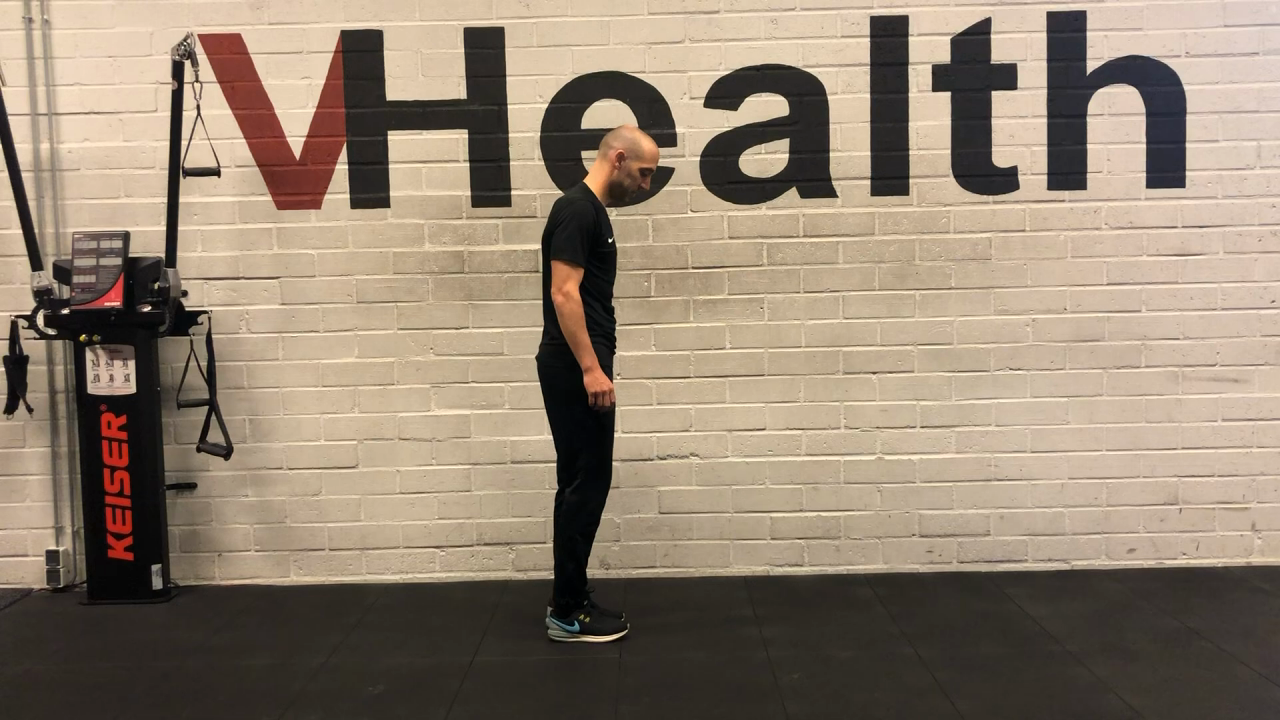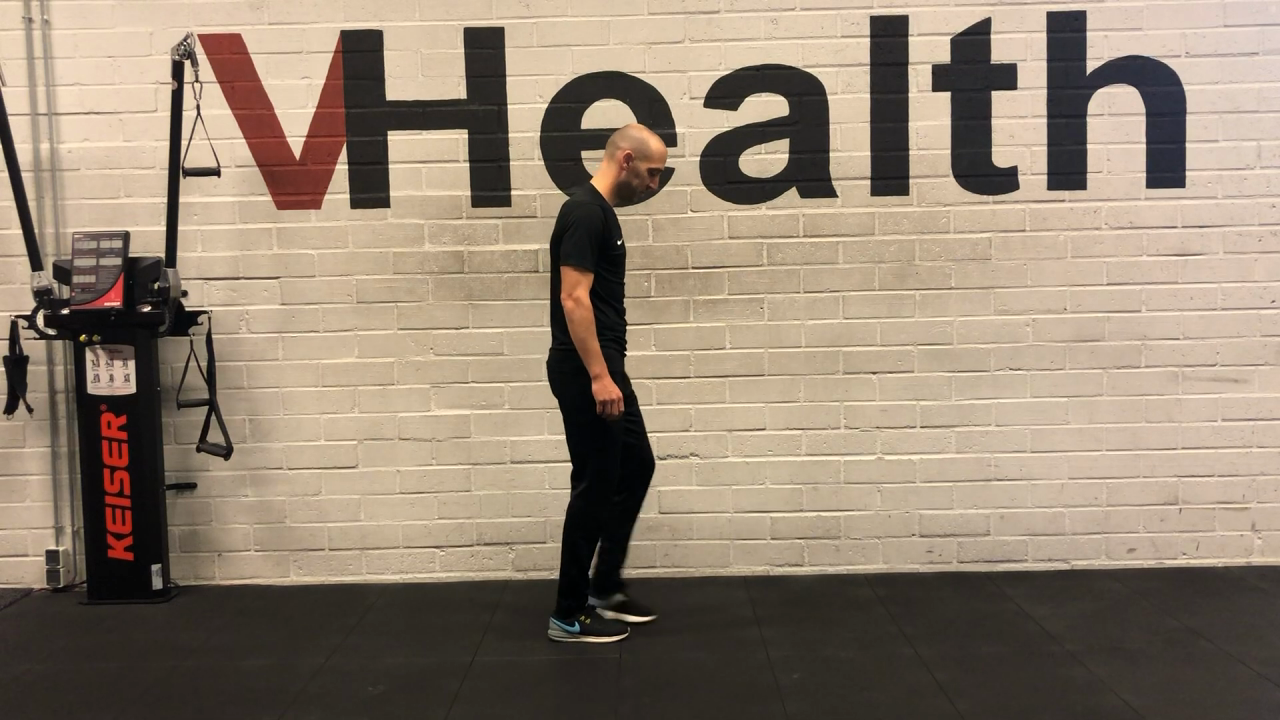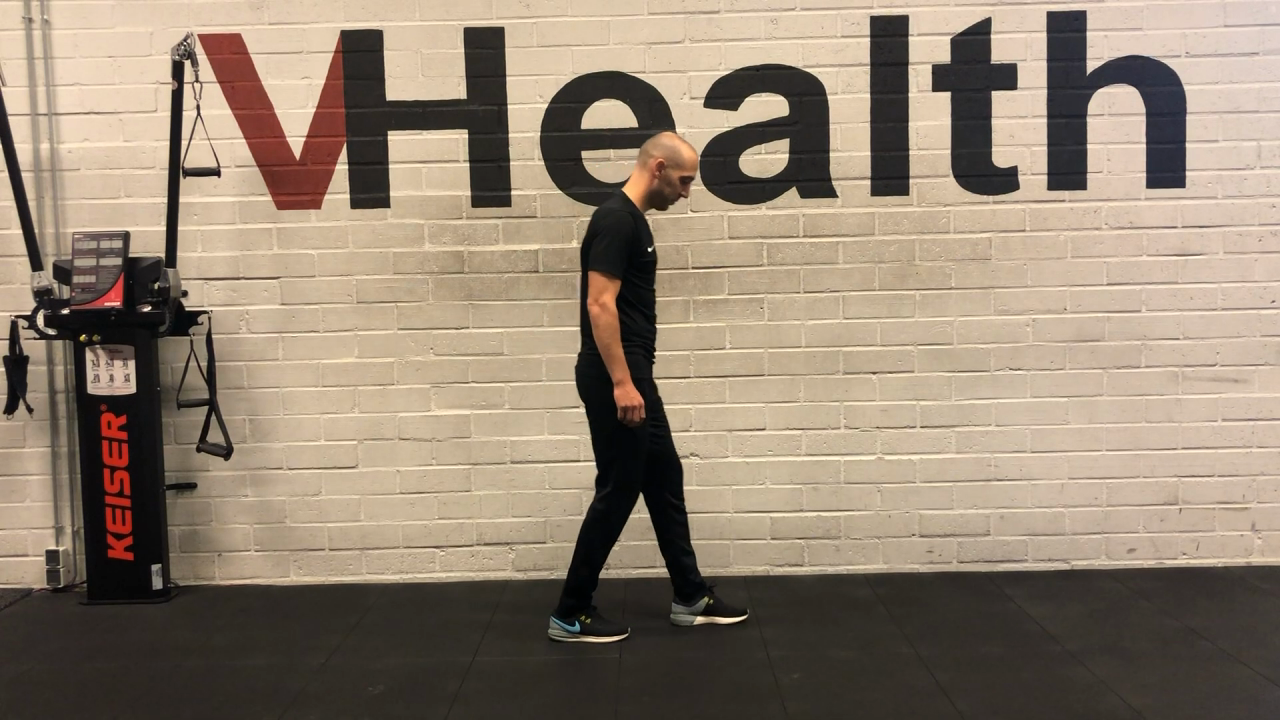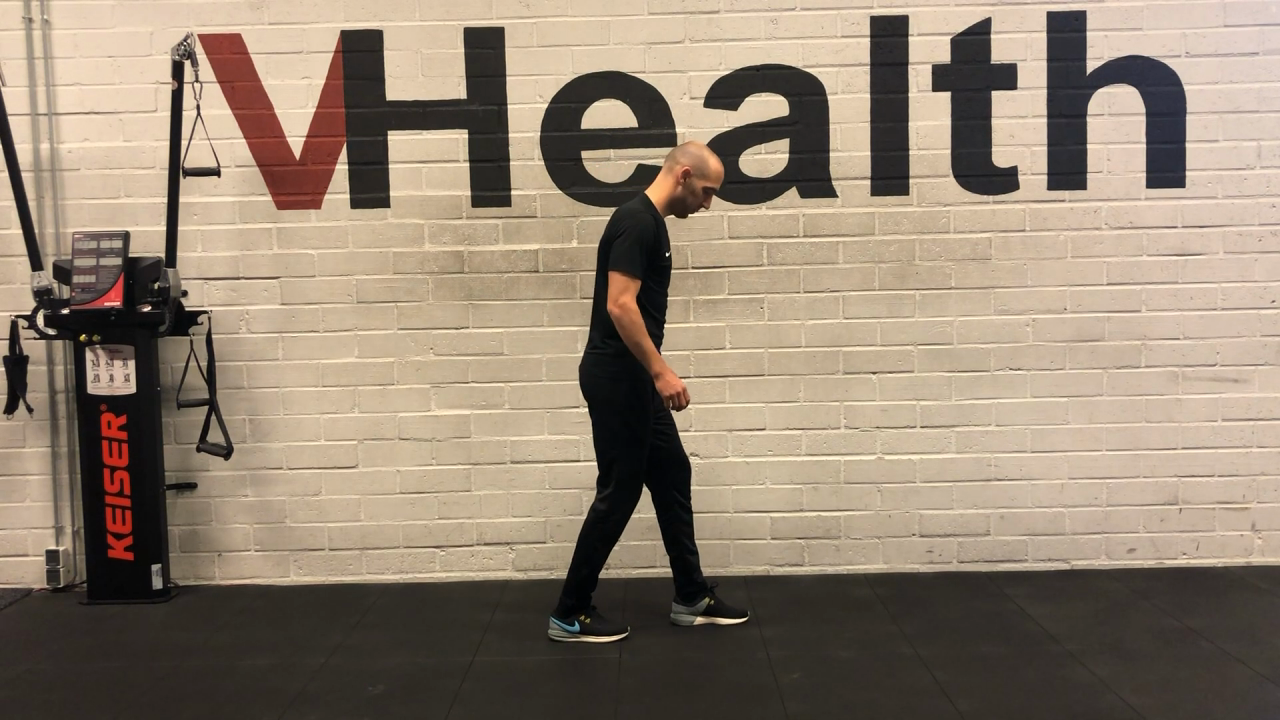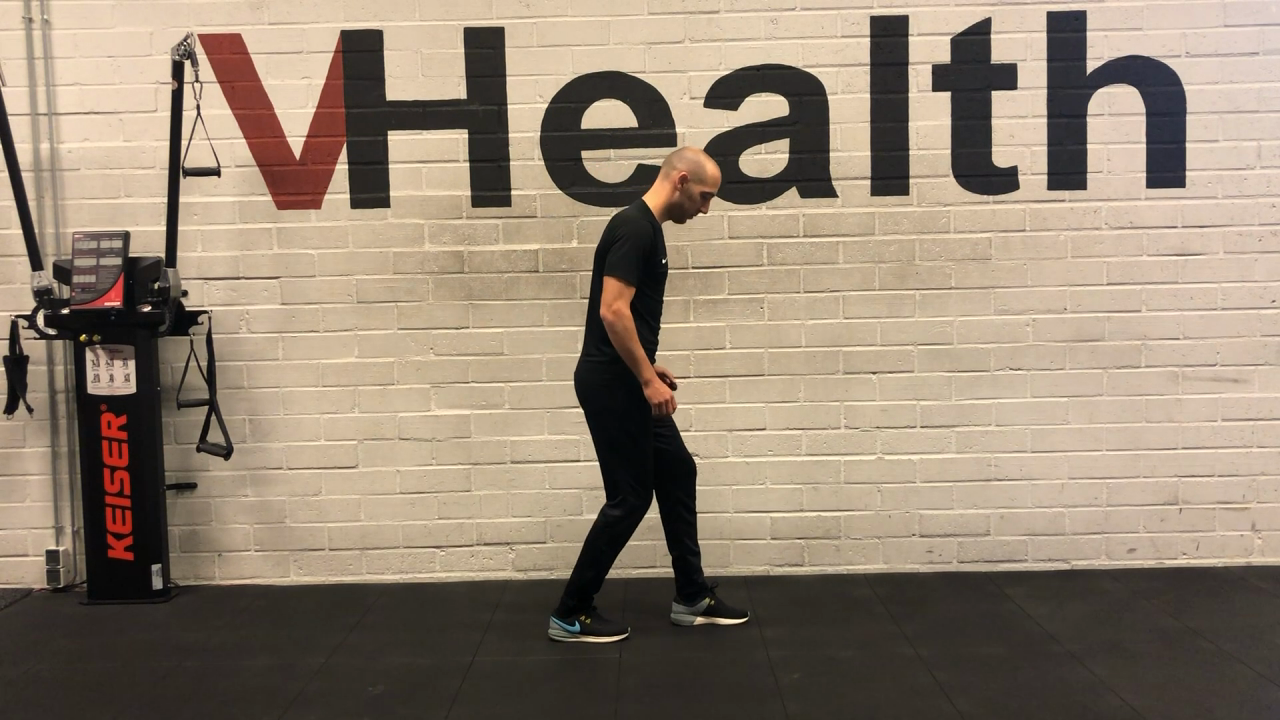
dt=0.4s
person 1, frame 1
left shoulder: (592, 211)
right shoulder: (577, 209)
right elbow: (564, 293)
right wrist: (592, 368)
left hip: (577, 365)
right hip: (574, 367)
left knee: (582, 481)
right knee: (588, 482)
left ankle: (571, 598)
right ankle: (567, 612)
person 1, frame 2
left shoulder: (601, 212)
right shoulder: (585, 212)
right elbow: (573, 299)
right wrist: (599, 376)
left hip: (600, 366)
right hip: (585, 371)
left knee: (636, 468)
right knee: (596, 486)
left ankle: (603, 589)
right ankle: (569, 613)
person 1, frame 3
left shoulder: (632, 219)
right shoulder: (616, 220)
right elbow: (600, 304)
right wrist: (621, 382)
left hip: (632, 374)
right hip: (614, 377)
left knee: (665, 479)
right knee: (618, 489)
left ankle: (691, 597)
right ankle: (570, 613)
person 1, frame 4
left shoulder: (648, 221)
right shoulder: (637, 221)
right elbow: (620, 305)
left wrist: (656, 370)
right wrist: (661, 371)
left hip: (631, 376)
right hip: (617, 377)
left knee: (673, 477)
right knee: (619, 491)
left ankle: (692, 597)
right ankle: (570, 613)
person 1, frame 5
left shoulder: (645, 227)
right shoulder: (634, 228)
right elbow: (613, 311)
left wrist: (649, 370)
right wrist: (648, 380)
left hip: (625, 381)
right hip: (612, 384)
left knee: (678, 475)
right knee: (629, 496)
left ankle: (692, 597)
right ankle: (571, 613)
